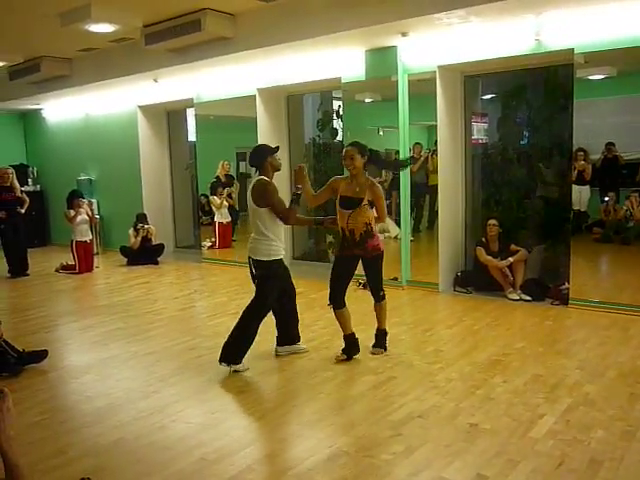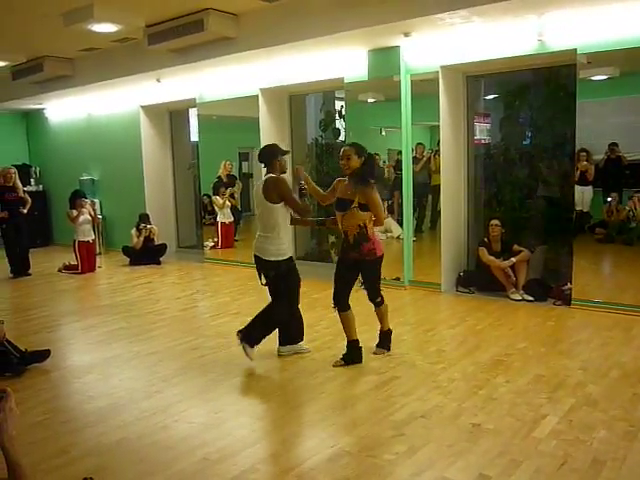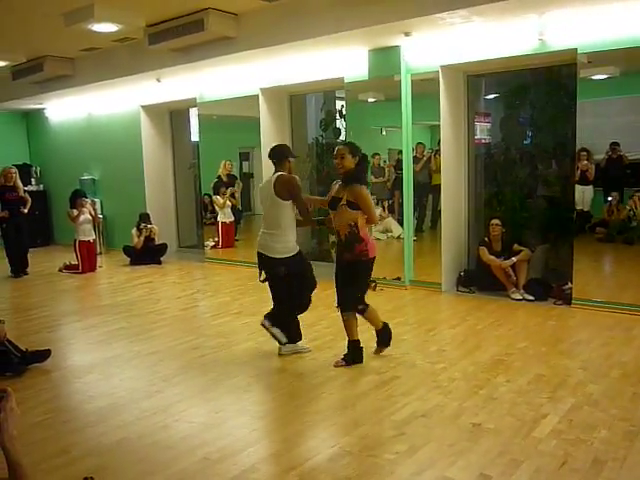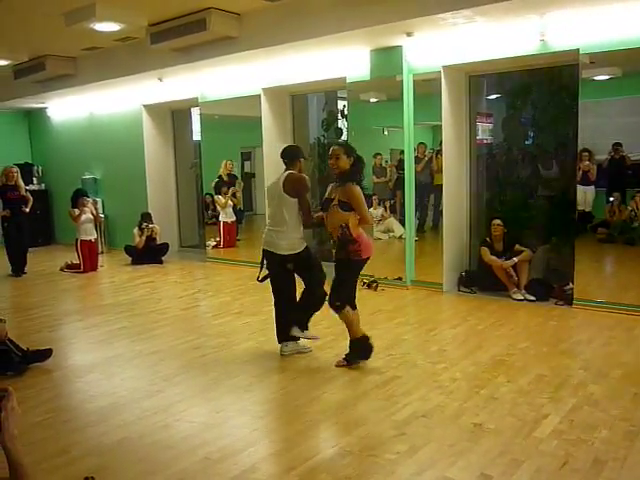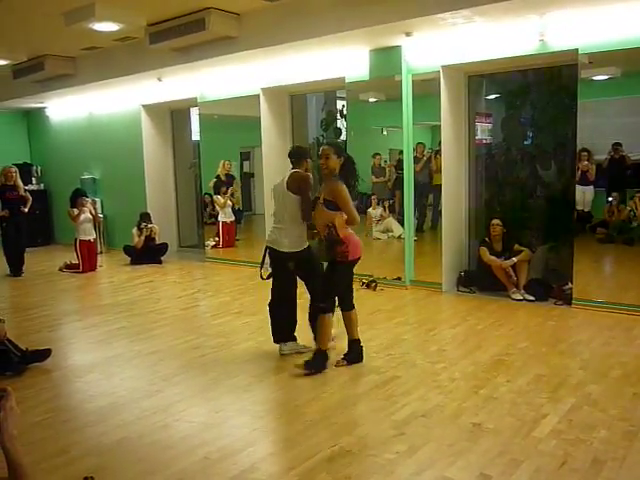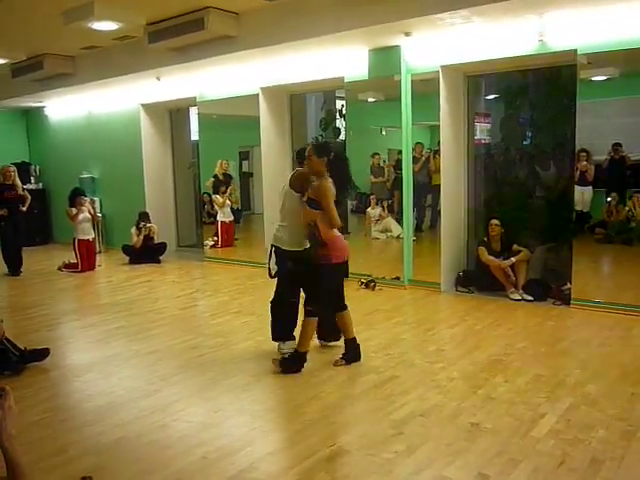
dt=0.1s
person 1, frame 1
left shoulder: (373, 187)
right shoulder: (337, 183)
left elbow: (382, 218)
right elbow: (313, 201)
left wrist: (364, 222)
right wrist: (303, 180)
left hip: (370, 245)
right hip: (346, 246)
left knee: (377, 291)
right knee: (335, 296)
left ankle: (381, 337)
right ankle: (350, 344)
person 1, frame 2
left shoulder: (368, 189)
right shoulder: (339, 185)
left elbow: (381, 220)
right elbow: (324, 197)
left wrist: (361, 226)
right wrist: (306, 180)
left hip: (369, 249)
right hip: (347, 249)
left knee: (374, 296)
right knee: (339, 299)
left ankle: (385, 335)
right ankle: (353, 350)
person 1, frame 3
left shoulder: (357, 188)
right shoulder: (336, 186)
left elbow: (373, 218)
right elbow: (328, 203)
left wrist: (355, 225)
right wrist: (307, 198)
left hip: (361, 250)
right hip: (344, 249)
left knee: (356, 302)
right knee: (344, 300)
left ankle: (382, 330)
right ankle: (354, 350)
person 1, frame 4
left shoulder: (350, 187)
right shoulder: (333, 186)
left elbow: (366, 220)
left wrist: (347, 225)
left hip: (356, 249)
right hip: (344, 248)
left knee: (336, 300)
right knee: (346, 298)
left ankle: (363, 342)
right ankle: (356, 350)
person 1, frame 5
left shoulder: (337, 187)
right shoulder: (326, 185)
left elbow: (354, 220)
left wrist: (336, 225)
right wrist: (323, 228)
left hip: (345, 250)
right hip: (337, 249)
left knee: (325, 301)
right knee: (344, 299)
left ankle: (320, 357)
right ankle: (355, 350)
person 1, frame 6
left shoulder: (321, 186)
right shoulder: (325, 184)
left elbow: (333, 222)
left wrist: (317, 223)
left hip: (329, 251)
right hip: (334, 249)
left knee: (314, 304)
right knee: (335, 302)
left ankle: (297, 358)
right ankle: (352, 349)
person 2, frame 1
left shoulder: (261, 185)
right shoulder: (265, 185)
left elbow: (287, 219)
right elbow: (287, 218)
left wrist: (320, 221)
right wrist: (298, 192)
left hip: (269, 255)
right hip: (267, 256)
left knee: (286, 293)
right knee: (260, 306)
left ankle: (286, 341)
right ankle: (231, 357)
person 2, frame 2
left shoulder: (262, 184)
right shoulder: (277, 182)
left elbow: (282, 218)
right elbow: (302, 212)
left hip: (263, 250)
right hip: (278, 253)
left knee: (284, 296)
right knee: (286, 300)
left ankle: (290, 341)
right ankle: (249, 336)
person 2, frame 3
left shoulder: (264, 185)
right shoulder: (289, 180)
right elbow: (305, 215)
left wrist: (310, 221)
left hip: (265, 249)
right hip: (284, 250)
left knee: (285, 294)
right knee: (307, 286)
left ankle: (288, 341)
right ankle: (275, 320)
person 2, frame 4
left shoulder: (273, 185)
right shoulder: (299, 179)
right elbow: (306, 217)
left wrist: (310, 219)
right wrist: (316, 218)
left hip: (271, 245)
right hip: (292, 247)
left knee: (283, 293)
right knee: (316, 281)
left ankle: (288, 341)
right ankle: (298, 324)
person 2, frame 5
left shoulder: (279, 183)
right shoulder: (303, 178)
right elbow: (306, 215)
left hip: (275, 244)
right hip: (294, 245)
left knee: (283, 293)
right knee: (319, 285)
left ankle: (286, 340)
person 2, frame 6
left shoulder: (292, 180)
right shoulder: (304, 176)
right elbow: (309, 212)
left hip: (281, 242)
right hip: (296, 245)
left knee: (285, 291)
right knee: (316, 289)
left ankle: (284, 339)
right ankle: (329, 334)
